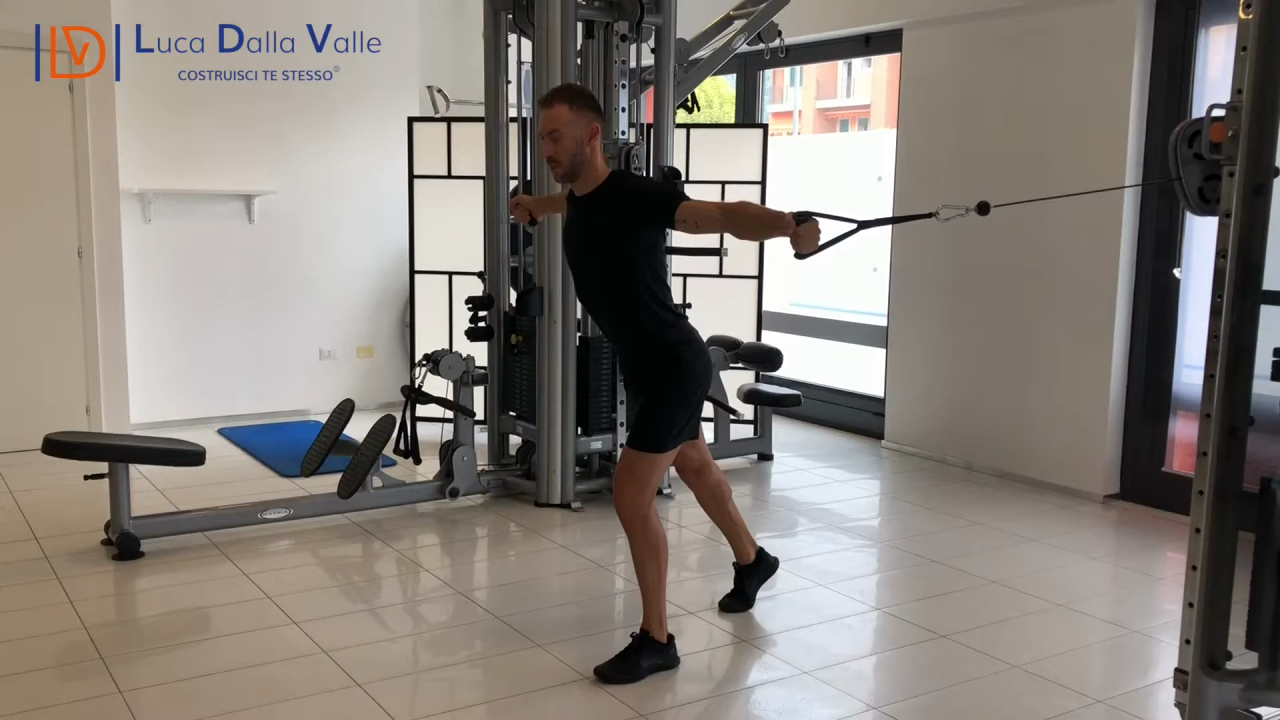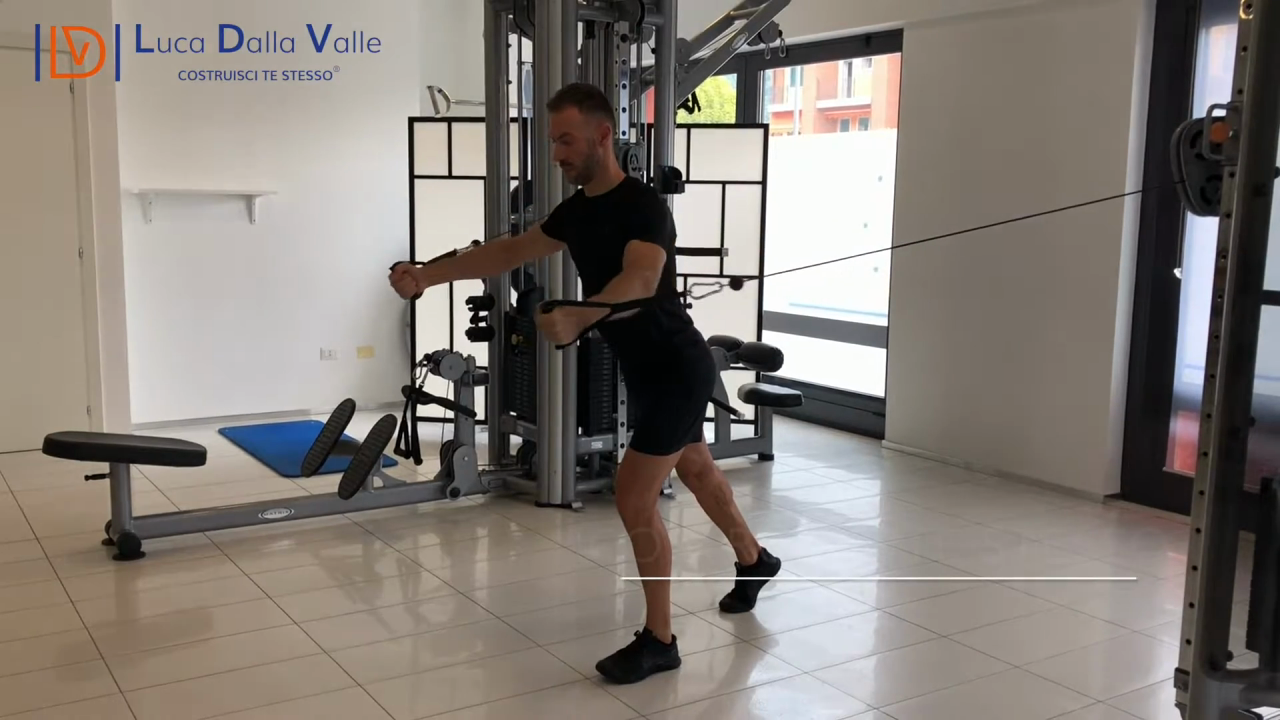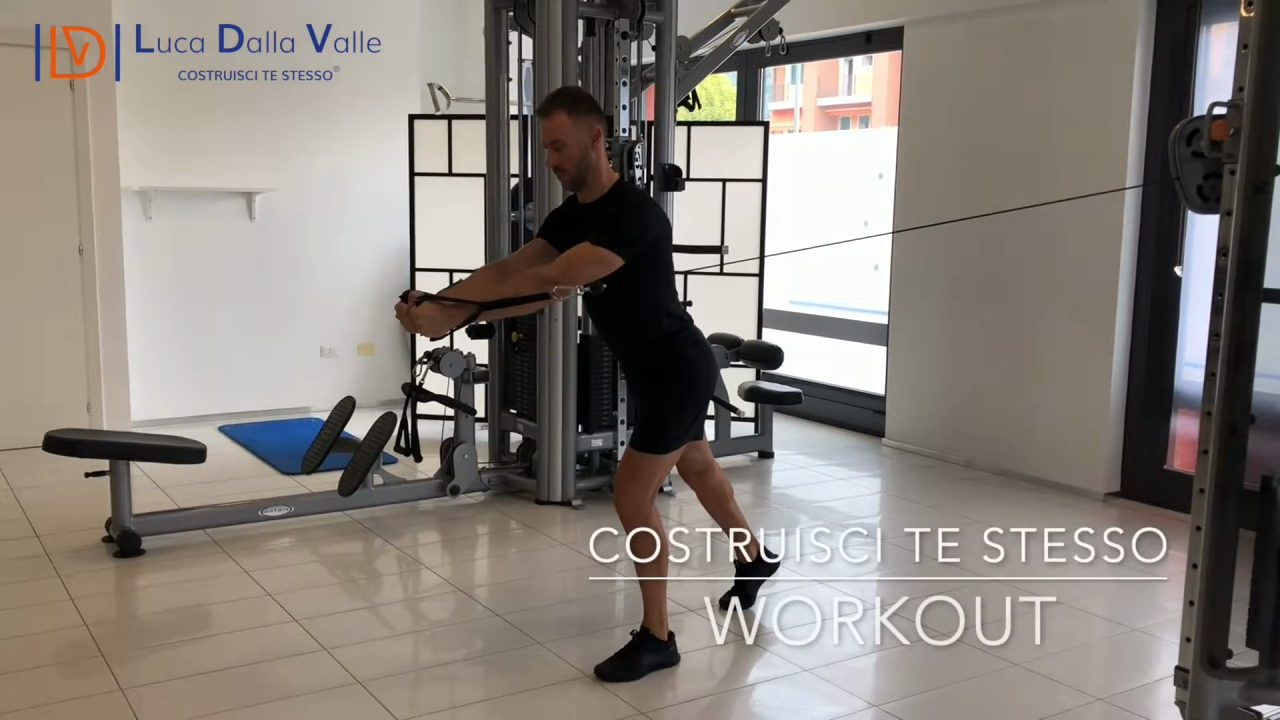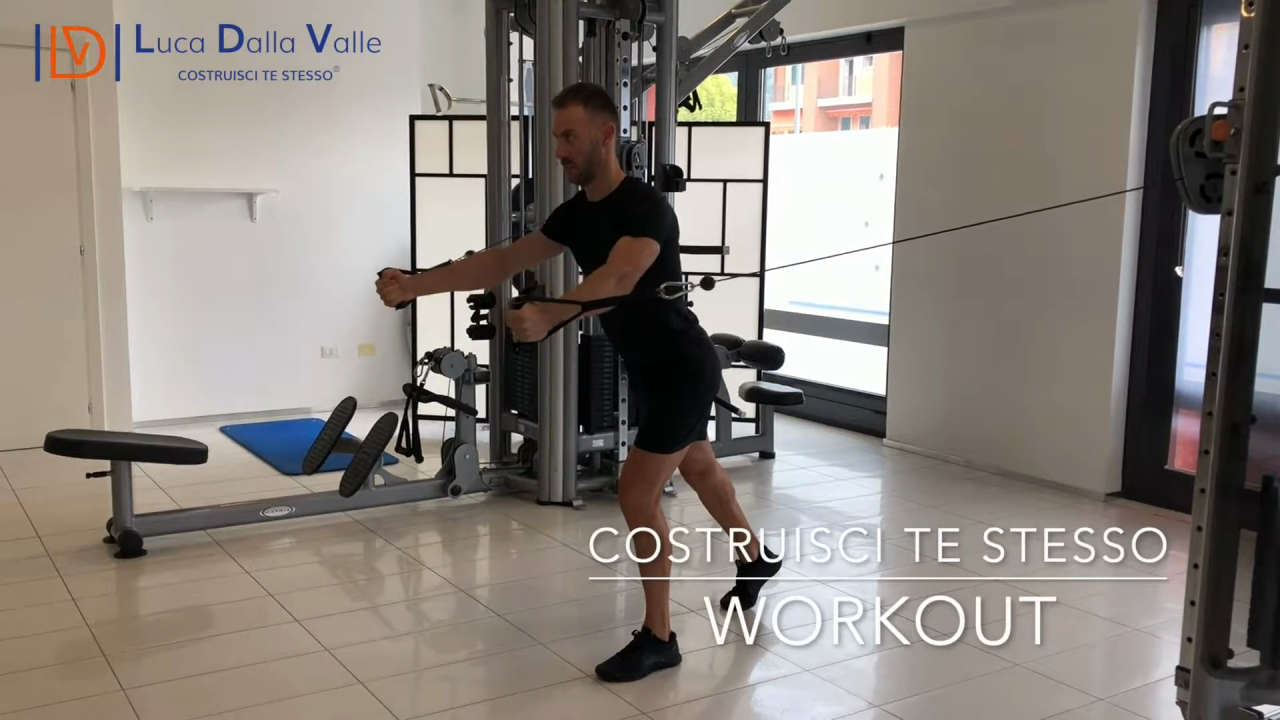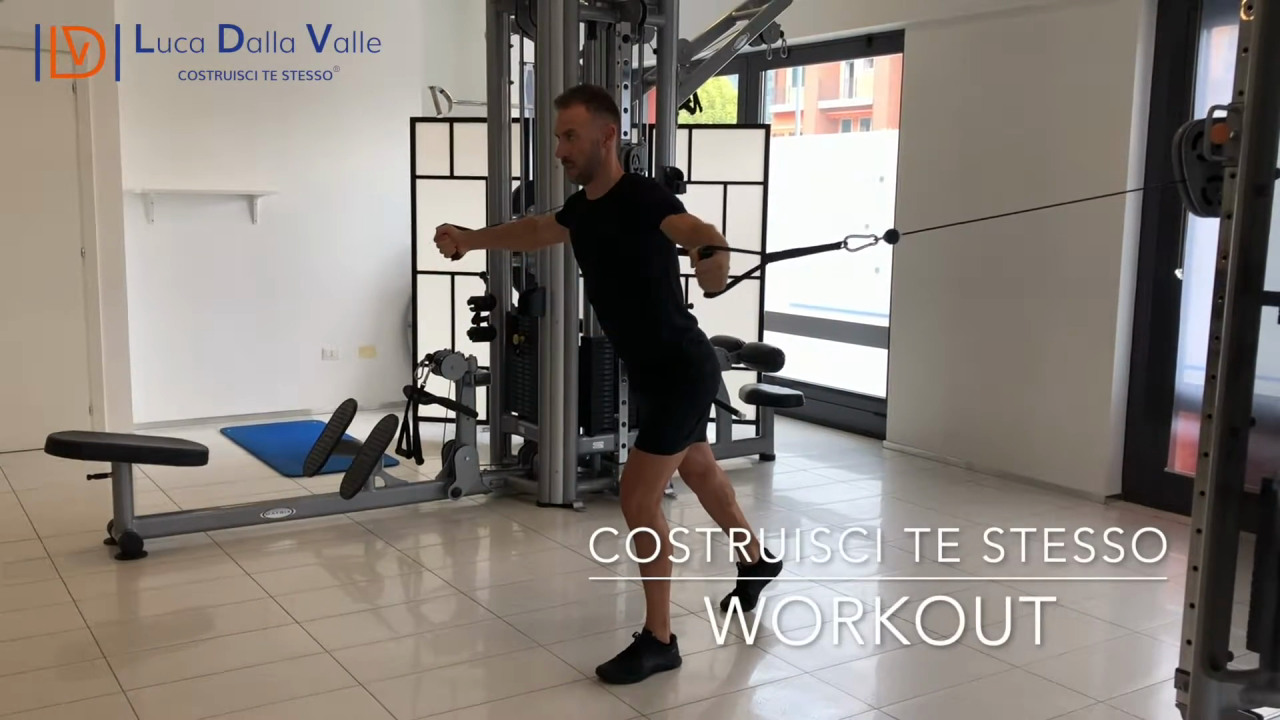
dt=1s
person 1, frame 1
left shoulder: (636, 195)
right shoulder: (583, 196)
left elbow: (721, 214)
left wrist: (786, 224)
right wrist: (533, 206)
left hip: (673, 365)
right hip: (648, 364)
left knee: (632, 496)
right knee: (695, 467)
left ankle: (656, 640)
right ankle: (752, 560)
person 1, frame 2
left shoulder: (642, 206)
right shoulder: (577, 209)
left elbow: (639, 280)
right elbow: (510, 251)
left wrist: (574, 318)
right wrist: (427, 275)
left hip: (676, 369)
right hip: (649, 369)
left knee: (634, 497)
right knee: (696, 470)
left ankle: (658, 640)
right ankle: (754, 561)
person 1, frame 3
left shoulder: (633, 214)
right shoulder: (571, 215)
left elbow: (551, 283)
right elbow: (508, 270)
left wrist: (454, 316)
right wrist: (435, 303)
left hip: (678, 369)
right hip: (650, 368)
left knee: (632, 495)
right knee: (697, 468)
left ankle: (656, 637)
right ankle: (754, 558)
person 1, frame 4
left shoulder: (644, 207)
right shoulder: (577, 212)
left elbow: (618, 277)
right elbow: (503, 261)
left wrist: (547, 316)
right wrist: (417, 285)
left hip: (683, 369)
right hip: (650, 370)
left knee: (637, 495)
right knee: (700, 469)
left ankle: (658, 638)
right ankle: (756, 559)
person 1, frame 5
left shoulder: (641, 199)
right shoulder: (584, 205)
left elbow: (693, 229)
right elbow: (536, 231)
left wrist: (711, 256)
right wrist: (472, 239)
left hip: (681, 369)
right hip: (652, 369)
left knee: (637, 496)
right knee: (699, 471)
left ankle: (658, 639)
right ankle: (756, 561)
